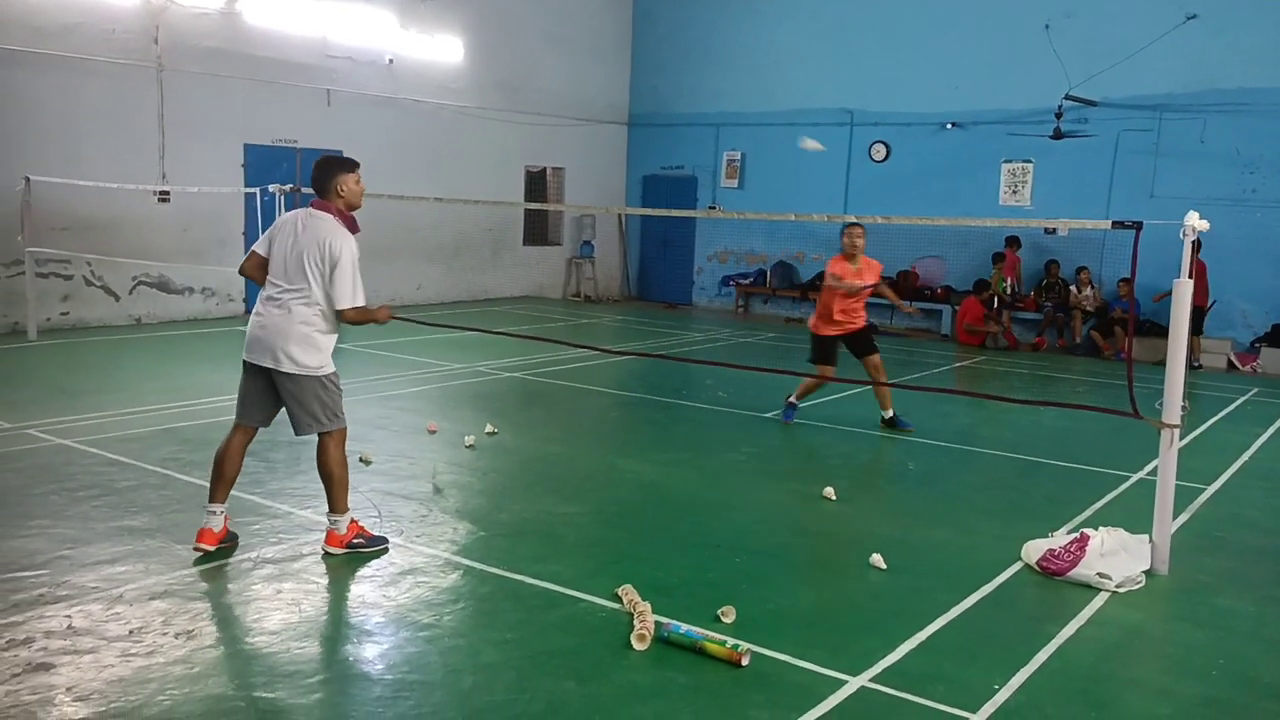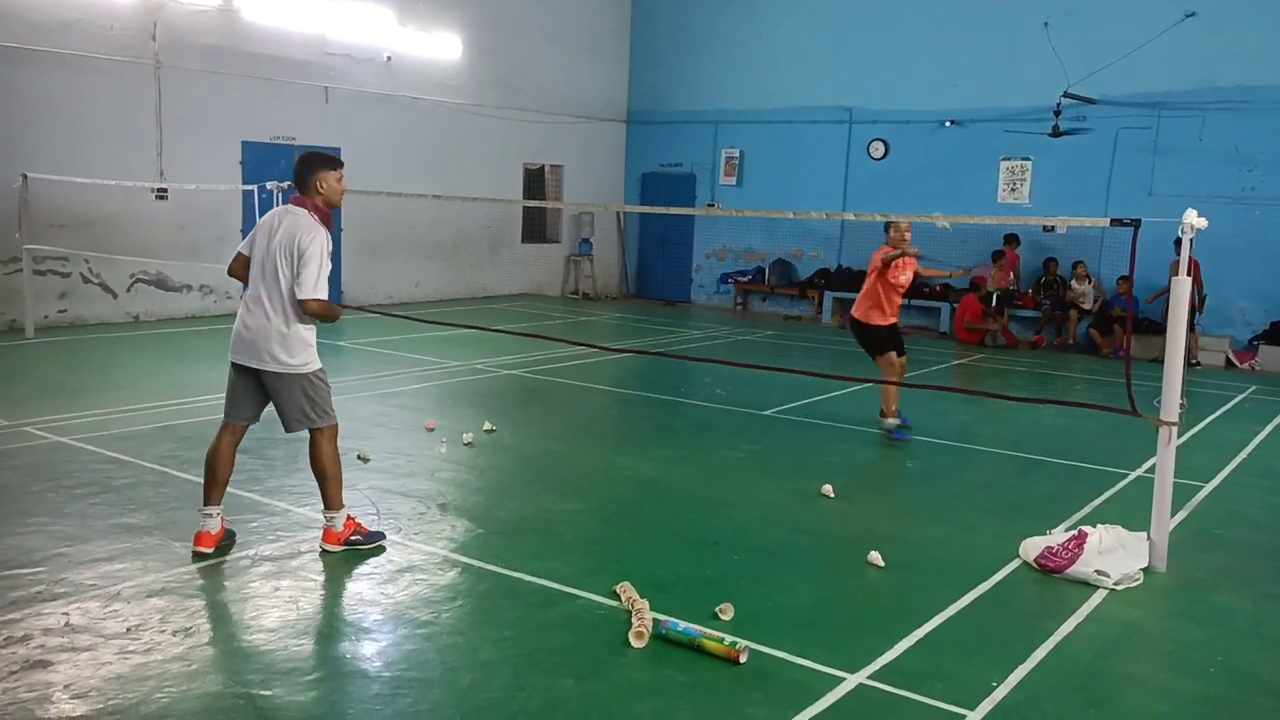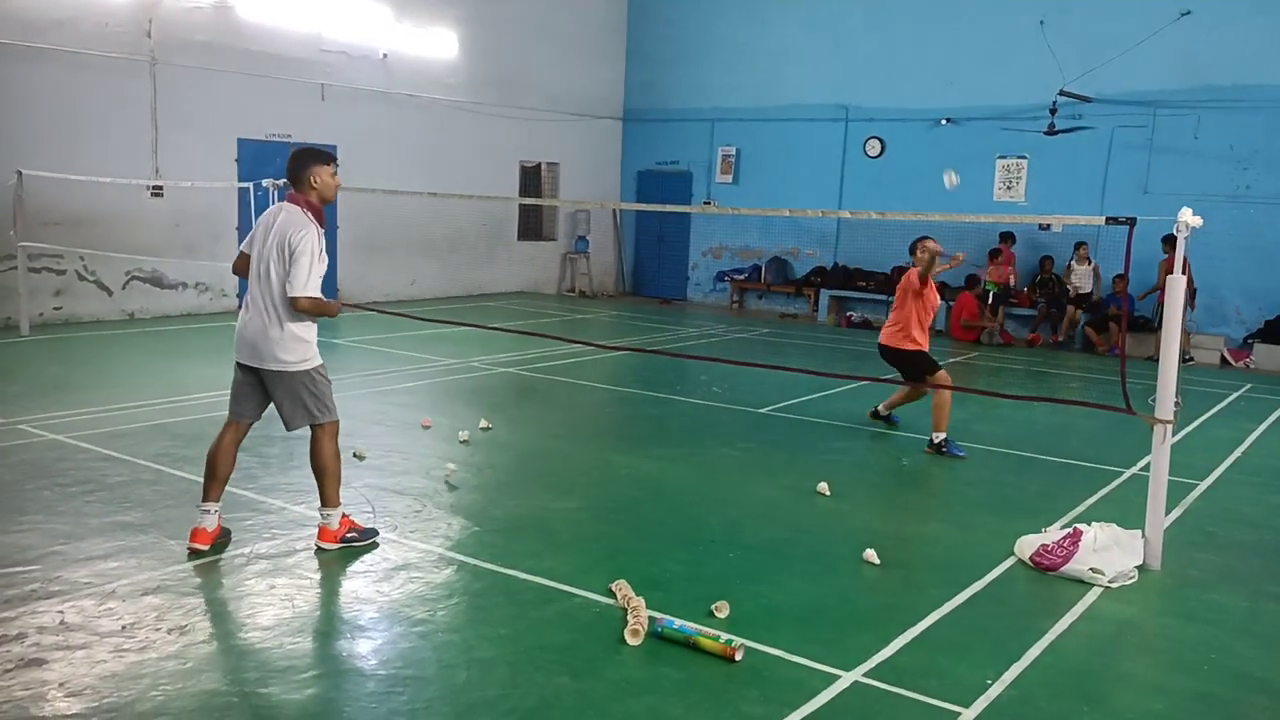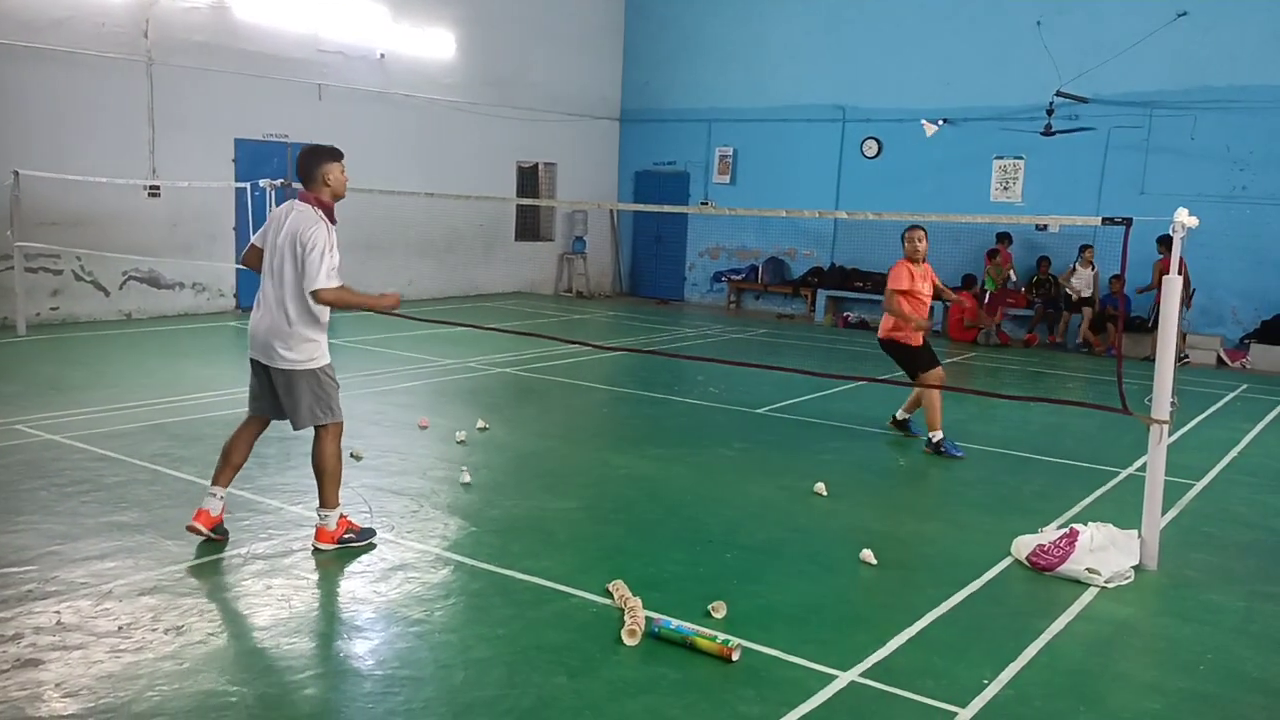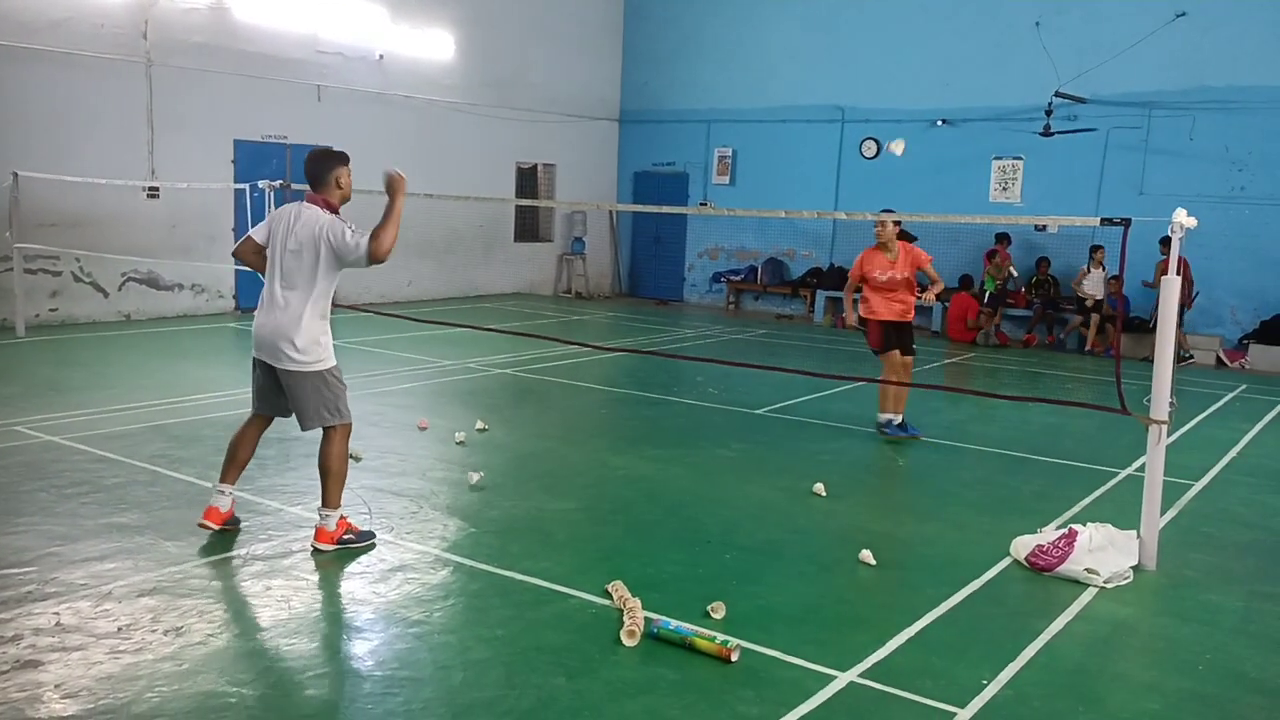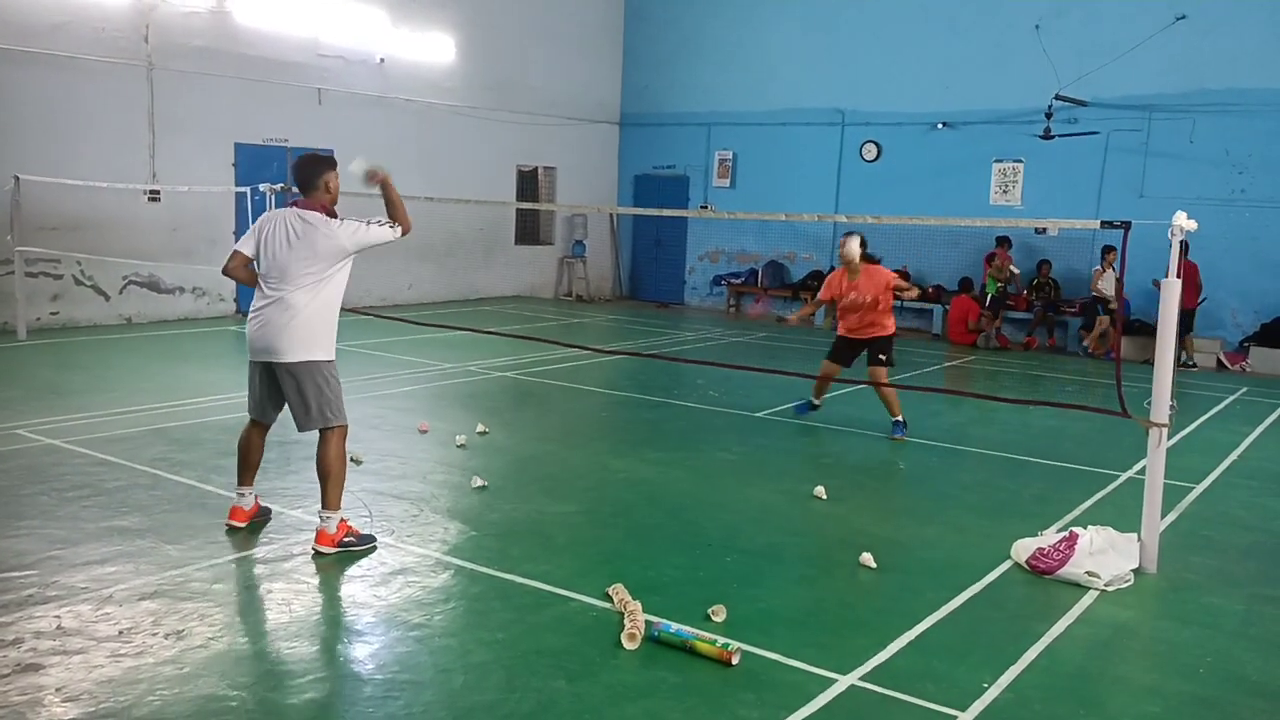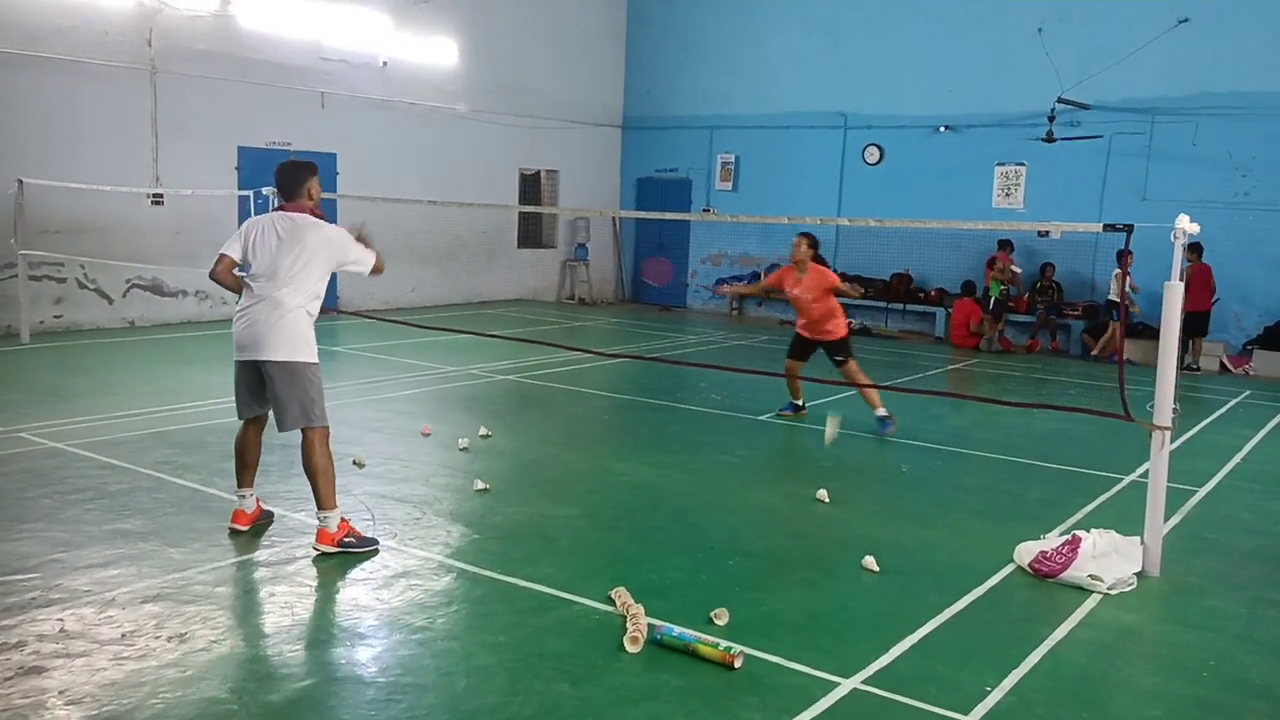
dt=0.2s
person 1, frame 1
left shoulder: (288, 221)
right shoulder: (340, 240)
left elbow: (249, 268)
right elbow: (348, 312)
right wrist: (376, 314)
left hip: (260, 342)
right hip: (301, 351)
left knee: (243, 430)
right knee: (333, 434)
left ankle: (212, 526)
right ankle: (341, 530)
person 1, frame 2
left shoulder: (271, 218)
right shoulder: (314, 234)
left elbow: (237, 268)
right elbow: (310, 305)
right wrist: (334, 312)
left hip: (247, 343)
right hip: (288, 351)
left knee: (231, 430)
right knee: (324, 430)
left ankle: (209, 527)
right ankle: (337, 527)
person 1, frame 3
left shoulder: (271, 215)
right shoulder: (306, 231)
left elbow: (240, 267)
right elbow: (302, 302)
right wrist: (332, 307)
left hip: (251, 342)
right hip: (289, 349)
left knee: (235, 427)
right knee: (325, 427)
left ankle: (206, 524)
right ankle: (332, 525)
person 1, frame 4
left shoulder: (283, 212)
right shoulder: (317, 228)
left elbow: (250, 258)
right elbow: (323, 294)
right wrist: (375, 302)
left hip: (264, 338)
right hip: (299, 346)
left knee: (255, 421)
right knee: (329, 427)
left ankle: (210, 510)
right ankle: (330, 525)
person 1, frame 5
left shoulder: (284, 213)
right shoulder: (330, 227)
left elbow: (244, 251)
right elbow: (378, 251)
right wrist: (396, 198)
left hip: (268, 337)
right hip: (304, 347)
left knee: (260, 417)
right knee: (337, 427)
left ankle: (218, 505)
right ankle: (330, 526)
person 1, frame 6
left shoulder: (270, 221)
right shoulder: (339, 232)
left elbow: (233, 268)
right elbow: (401, 227)
right wrist: (386, 184)
left hip: (262, 338)
right hip: (303, 346)
left knee: (259, 421)
right knee: (333, 429)
left ankle: (243, 504)
right ankle: (330, 528)
person 1, frame 7
left shoulder: (255, 226)
right shoulder: (327, 235)
left elbow: (219, 272)
right elbow: (376, 266)
right wrist: (364, 243)
left hip: (248, 338)
right hip: (288, 345)
left knee: (253, 421)
right knee: (315, 430)
left ankle: (245, 507)
right ankle: (330, 528)
person 2, frame 1
left shoulder: (872, 266)
right shoulder: (835, 264)
left elbow: (881, 287)
right elbow: (832, 284)
left wrist: (901, 305)
right wrist: (853, 287)
left hip: (856, 324)
right hip: (826, 326)
left knee: (876, 366)
right knee: (823, 376)
left ankle: (889, 416)
right ankle: (793, 401)
person 2, frame 2
left shoulder: (909, 260)
right shoulder: (883, 254)
left elbow: (921, 271)
right elbow: (888, 259)
left wrist: (951, 274)
right wrist: (904, 252)
left hip: (888, 320)
right hip: (866, 319)
left knee: (901, 366)
right knee: (892, 366)
left ankle: (889, 413)
right ankle: (891, 422)
person 2, frame 3
left shoulder: (925, 278)
right shoulder: (914, 276)
right elbow: (924, 273)
right wrist: (932, 254)
left hip: (908, 344)
right hip: (901, 345)
left knee: (920, 388)
right knee: (943, 383)
left ankle: (881, 411)
right ankle: (938, 441)
person 2, frame 4
left shoulder: (927, 268)
right shoulder: (901, 269)
left elbow: (940, 289)
right elbow: (890, 303)
left wrist: (954, 298)
right wrist: (913, 321)
left hip: (914, 337)
right hip: (897, 336)
left knee: (935, 380)
right knee: (933, 381)
left ankle: (901, 417)
right ankle: (935, 439)
person 2, frame 5
left shoulder: (912, 252)
right shoulder: (866, 256)
left elbow: (938, 282)
right elbow: (849, 288)
left wrist: (931, 291)
right wrist: (849, 311)
left hip: (903, 318)
right hip: (875, 317)
left knee: (906, 366)
right knee: (893, 362)
left ankle: (896, 419)
right ankle: (885, 418)
person 2, frame 6
left shoulder: (878, 274)
right shoulder: (835, 279)
left elbow: (909, 289)
right elbow: (815, 305)
left wrist: (911, 292)
right wrist: (796, 317)
left hip: (879, 332)
right hip: (848, 332)
left knee: (879, 379)
right knee: (826, 372)
left ankle: (898, 421)
right ankle: (815, 401)
person 2, frame 7
left shoulder: (822, 274)
right shoulder: (785, 273)
left elbow: (850, 291)
right elbow: (759, 287)
left wrist: (853, 291)
right wrist: (734, 290)
left hip: (832, 330)
right hip: (806, 329)
left knee: (852, 373)
right knee: (790, 368)
left ankle: (882, 415)
right ankle: (798, 404)
